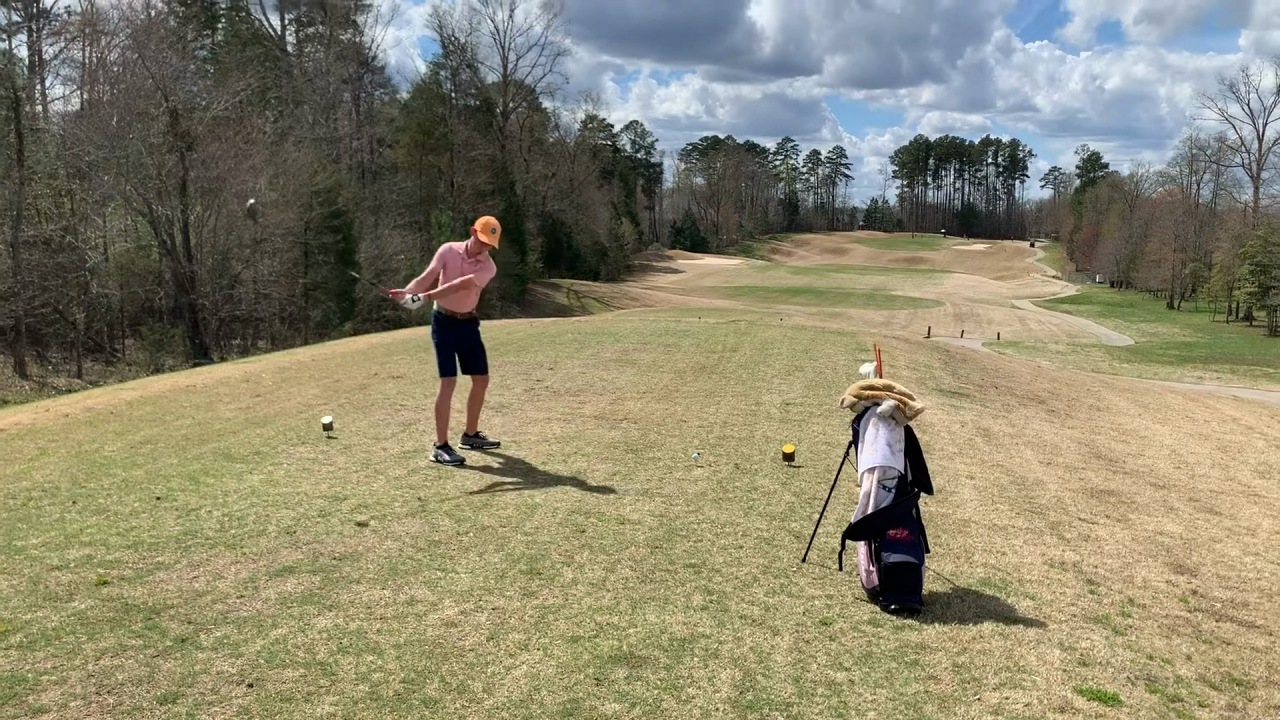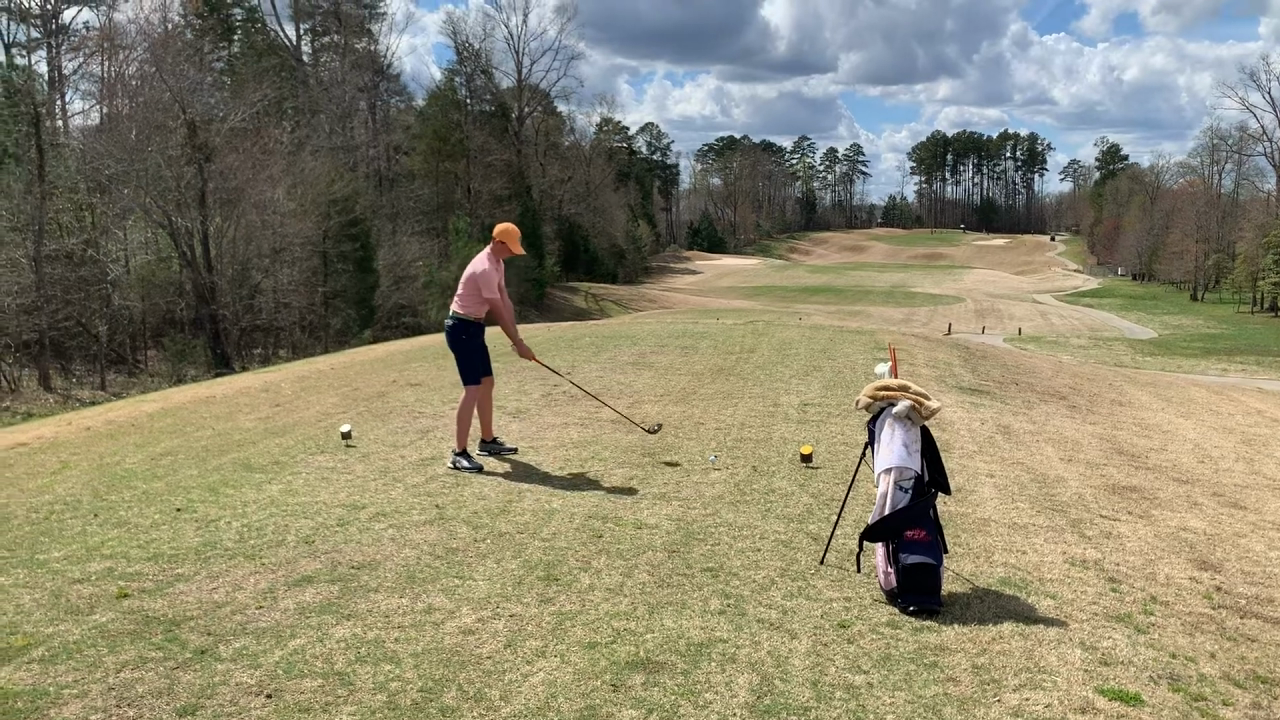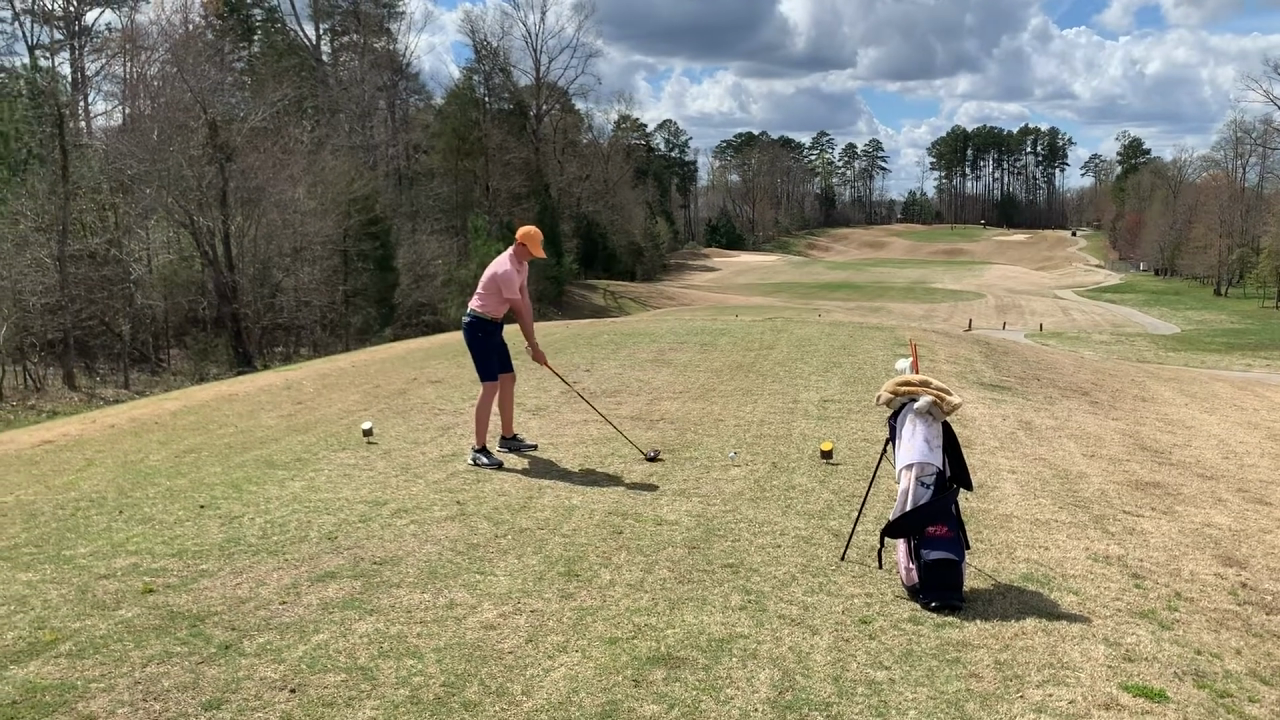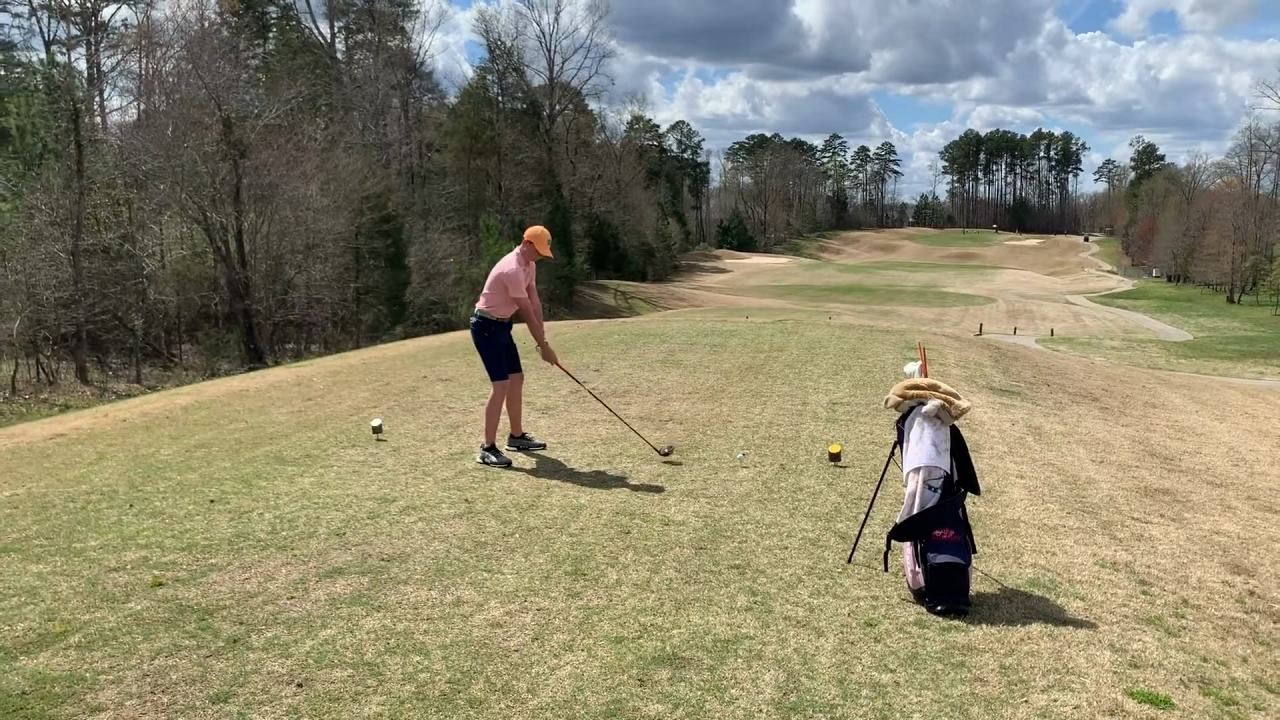
dt=0.7s
person 1, frame 1
left shoulder: (488, 268)
right shoulder: (448, 251)
left elbow: (456, 287)
right elbow: (426, 278)
left wrist: (421, 297)
right wrist: (406, 291)
left hip: (468, 323)
right hip: (444, 322)
left knee: (481, 379)
right knee: (448, 382)
left ankle: (471, 434)
right ankle: (441, 445)
person 1, frame 2
left shoulder: (497, 264)
right shoulder: (484, 269)
left elbow: (506, 303)
right elbow: (498, 312)
left wrist: (517, 338)
right wrist: (519, 344)
left hip: (473, 328)
right hip: (462, 328)
left knee: (487, 383)
right knee: (473, 389)
left ankle: (487, 440)
right ankle: (459, 453)
person 1, frame 3
left shoulder: (521, 265)
right shoulder: (506, 270)
left elbow: (526, 304)
right elbow: (520, 313)
left wrist: (532, 342)
right wrist: (534, 347)
left hip: (493, 325)
right hip: (479, 326)
left knee: (508, 379)
right knee: (490, 385)
left ankle: (508, 437)
right ankle: (478, 450)
person 1, frame 4
left shoulder: (527, 265)
right shoulder: (512, 270)
left elbow: (535, 303)
right elbow: (527, 313)
left wrist: (542, 339)
right wrist: (543, 346)
left hip: (501, 326)
right hip: (486, 327)
left knee: (516, 380)
right knee: (501, 385)
left ankle: (516, 436)
right ankle: (487, 448)
